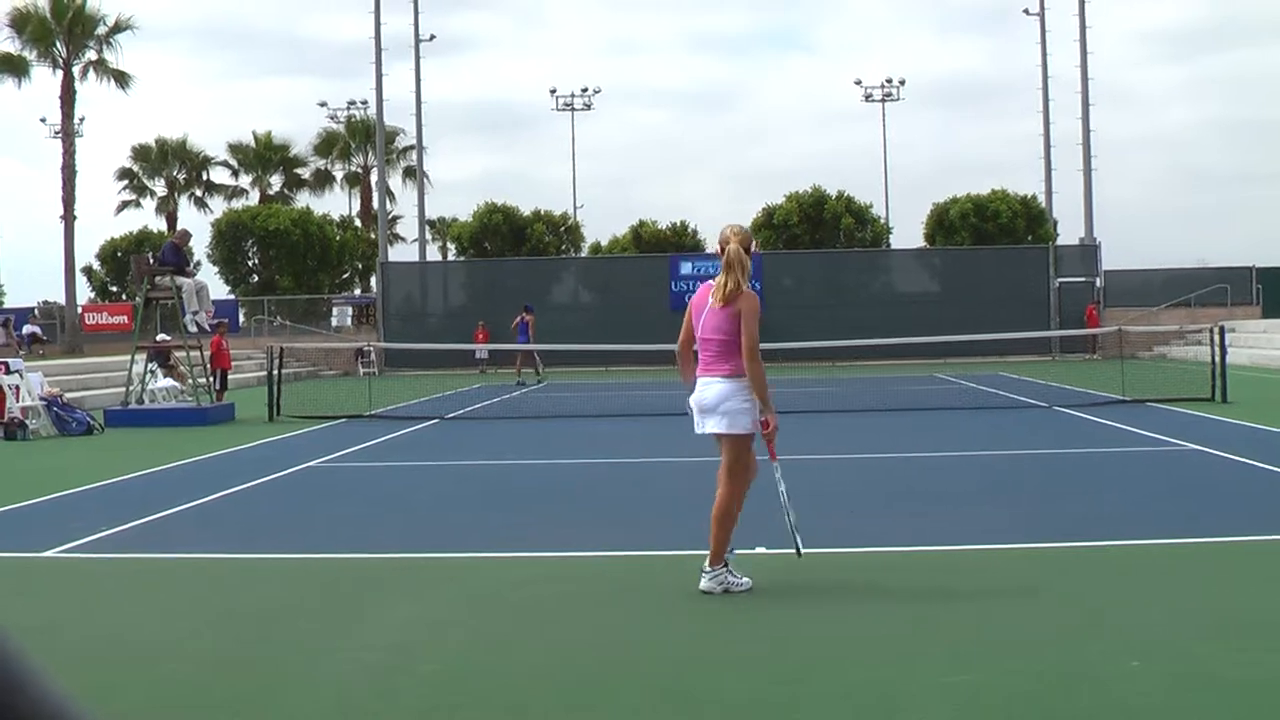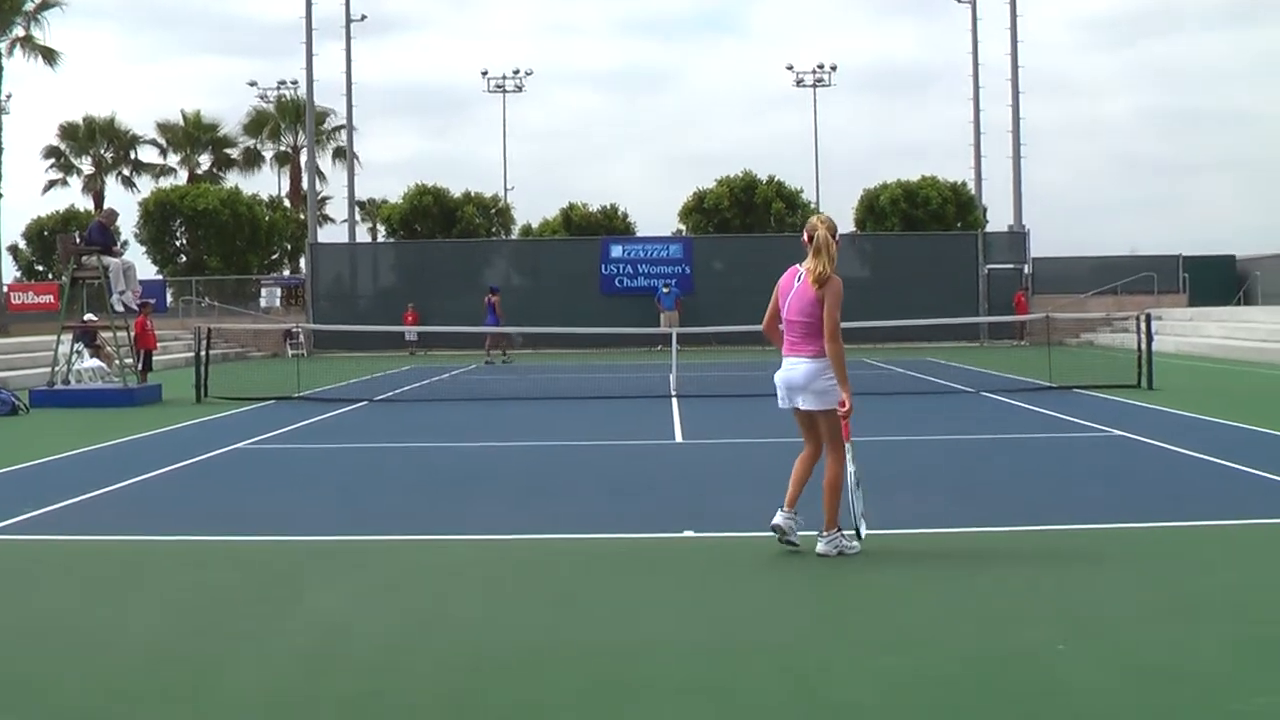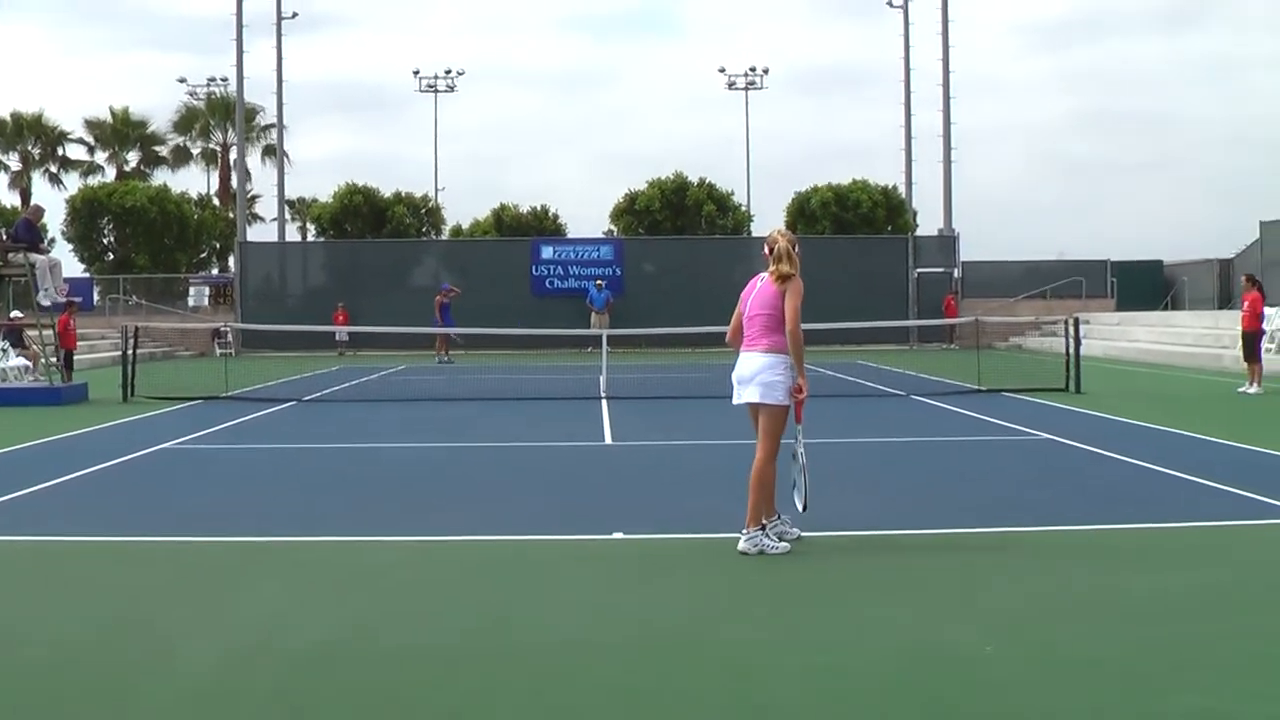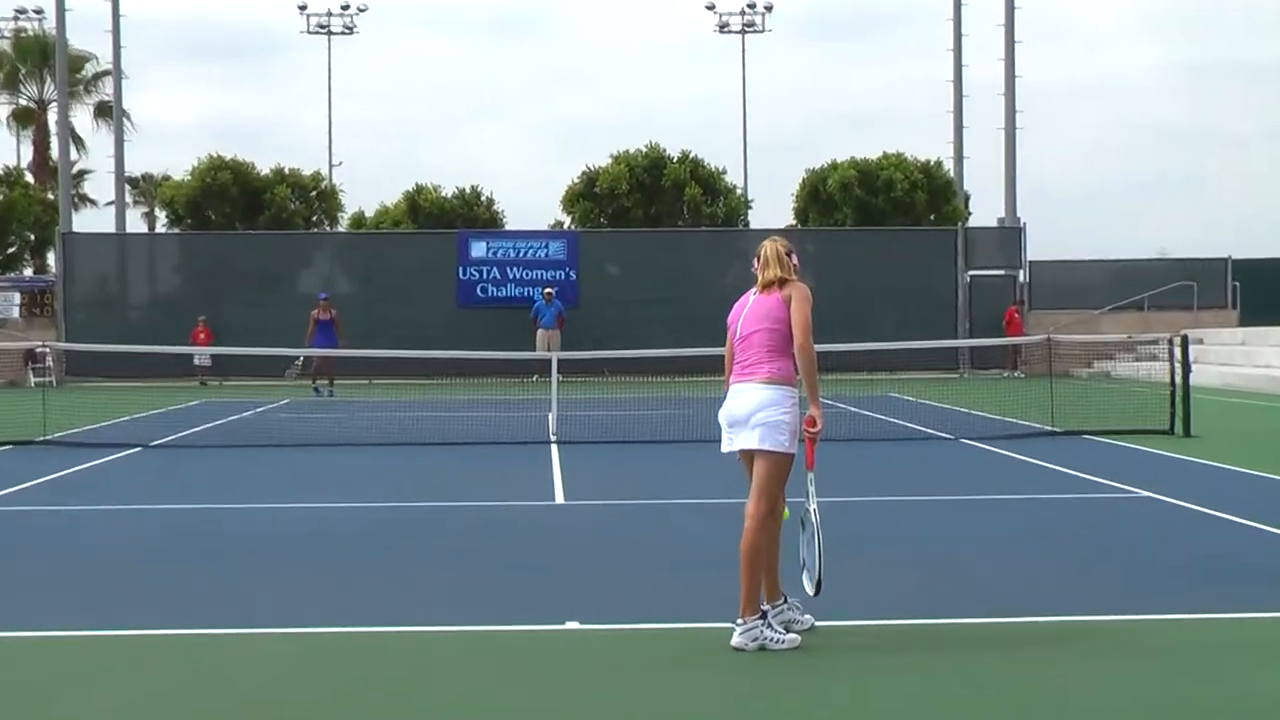
dt=1s
person 1, frame 1
left shoulder: (700, 294)
right shoulder: (746, 299)
left elbow: (683, 350)
right elbow: (750, 360)
left wrist: (695, 388)
right wrist: (768, 409)
left hip: (704, 393)
right hip: (733, 392)
left knee: (739, 475)
right knee: (733, 482)
left ankle: (719, 556)
right ankle: (715, 570)
person 1, frame 2
left shoulder: (788, 276)
right shoulder: (830, 282)
left elbow: (768, 327)
right elbow: (831, 340)
right wrist: (845, 388)
left hip: (789, 370)
right hip: (819, 370)
left knee: (812, 447)
right knee: (835, 452)
left ankle: (786, 512)
right ankle: (830, 535)
person 1, frame 3
left shoulder: (753, 284)
right shoulder: (791, 282)
left elbow: (732, 336)
right elbow: (793, 329)
right wrist: (801, 374)
left hip: (747, 366)
right hip: (772, 366)
left knee: (767, 449)
right knee: (766, 452)
left ankle: (771, 520)
right ankle: (751, 532)
person 1, frame 4
left shoulder: (741, 303)
right shoulder: (796, 290)
right elbow: (802, 344)
left wrist: (742, 419)
right wrist: (815, 403)
left hip: (738, 400)
right hip: (772, 399)
left knee: (772, 506)
right knee: (760, 513)
